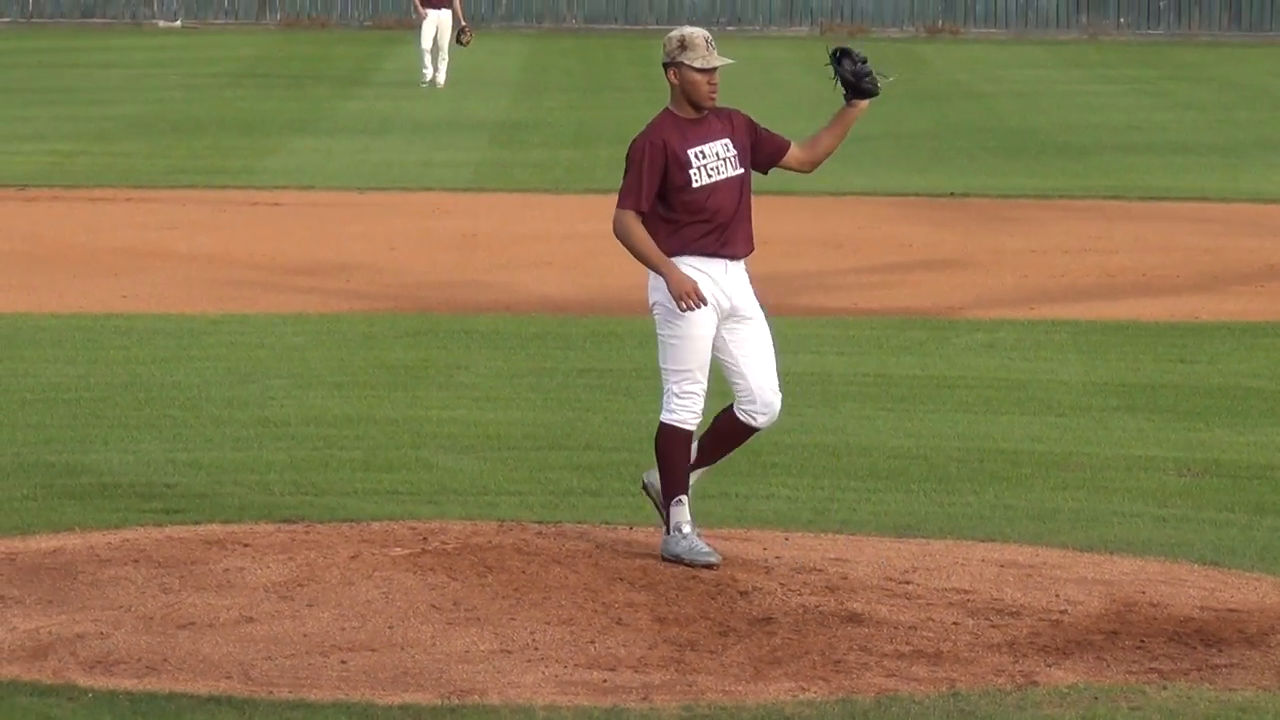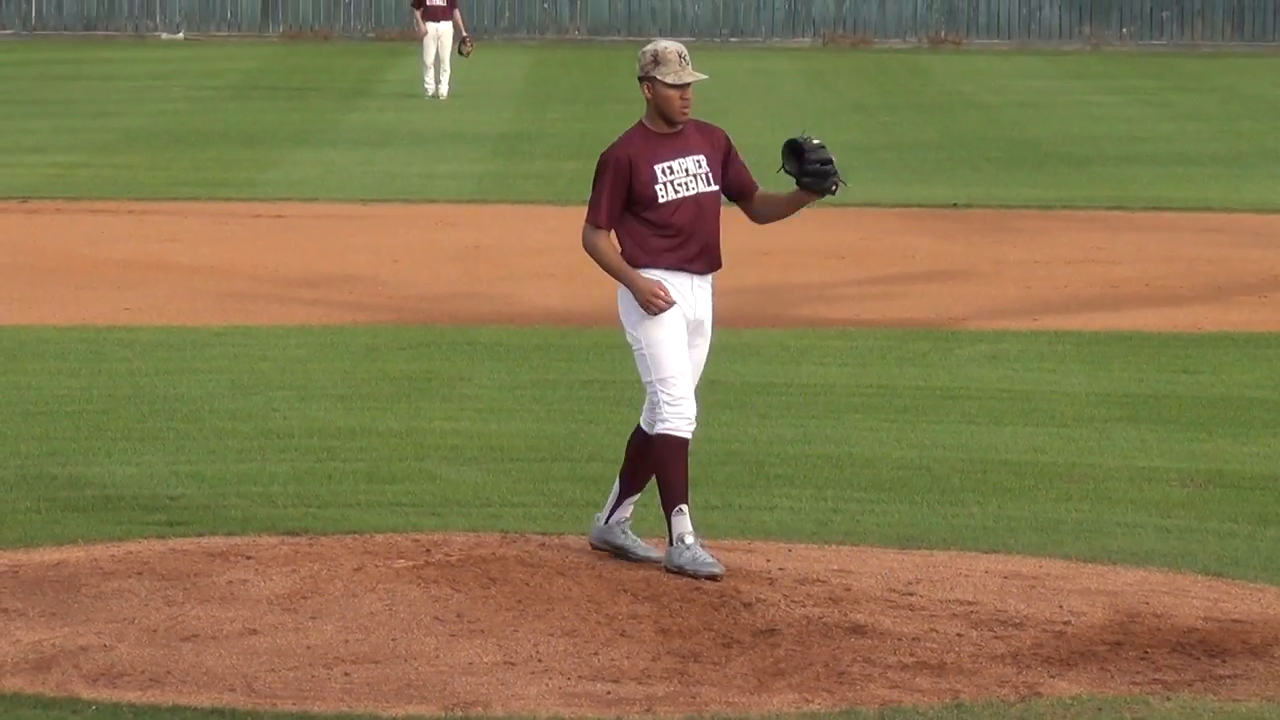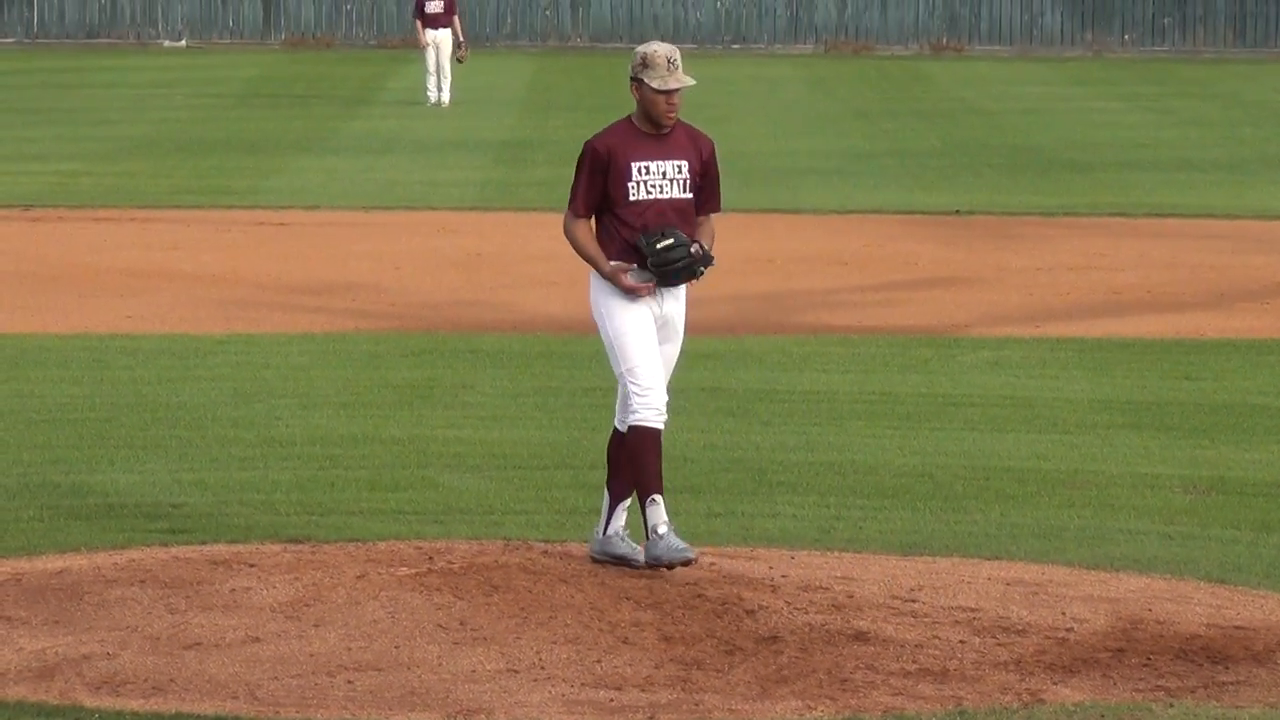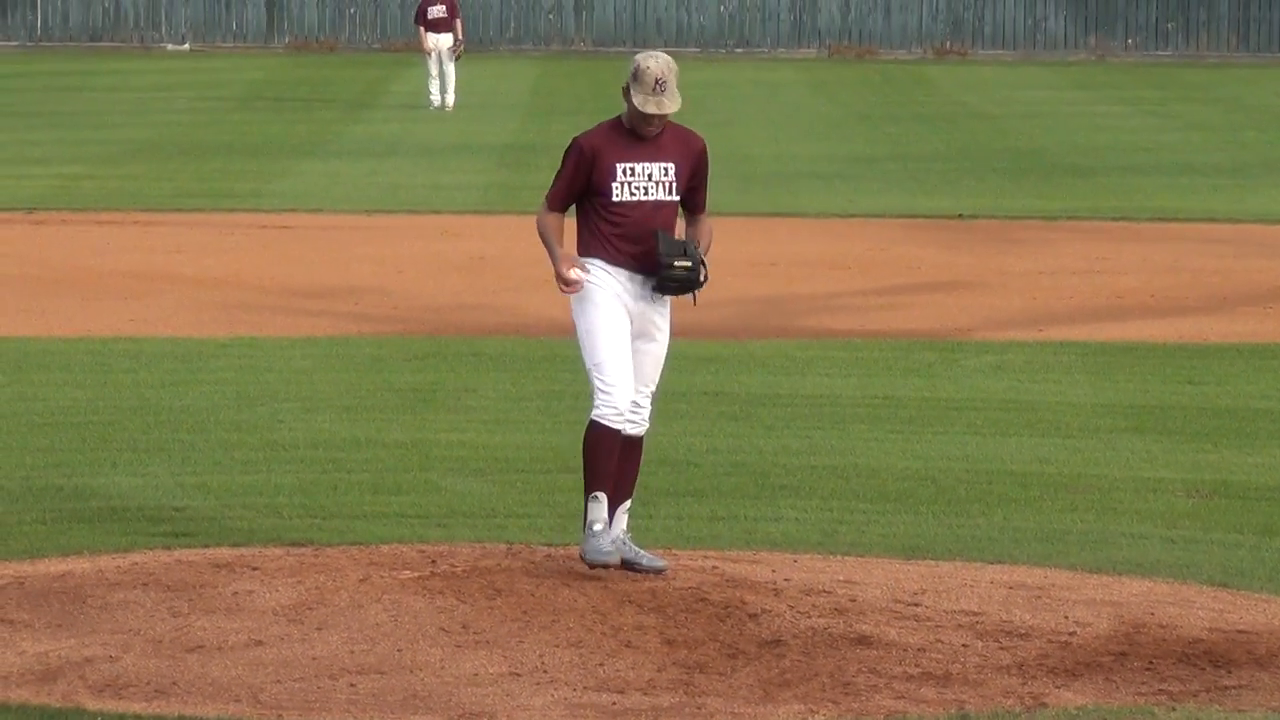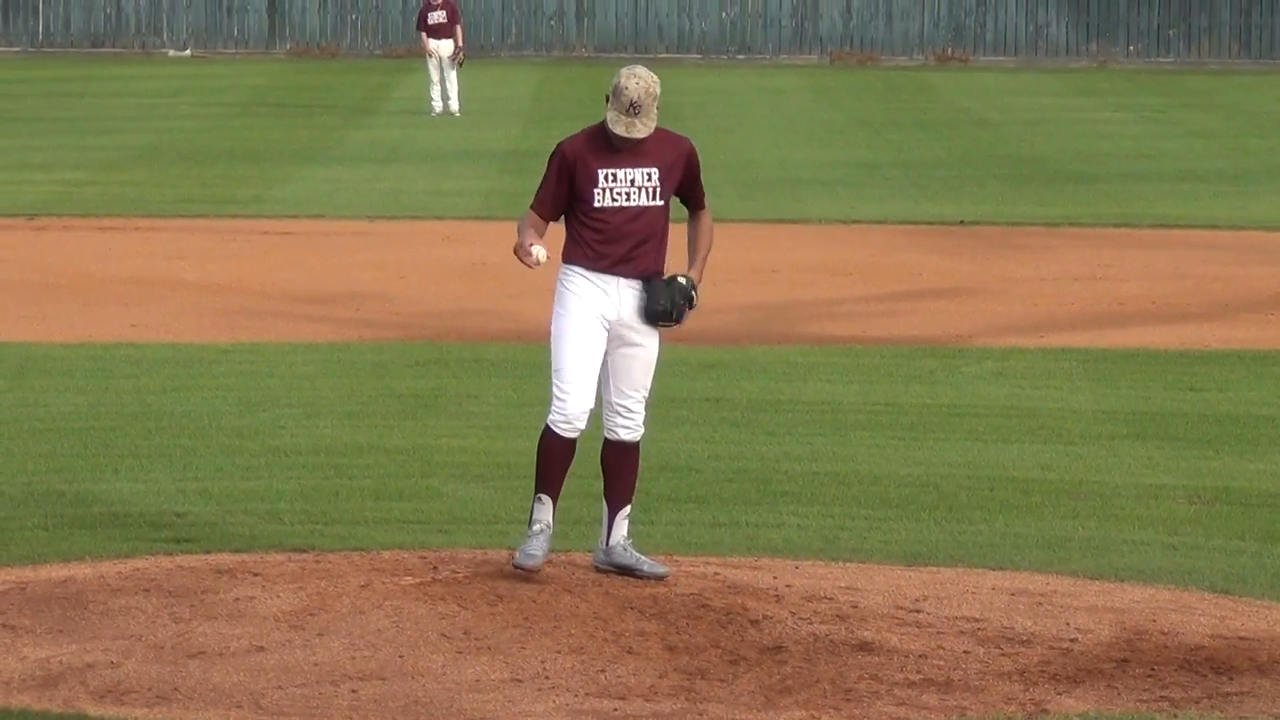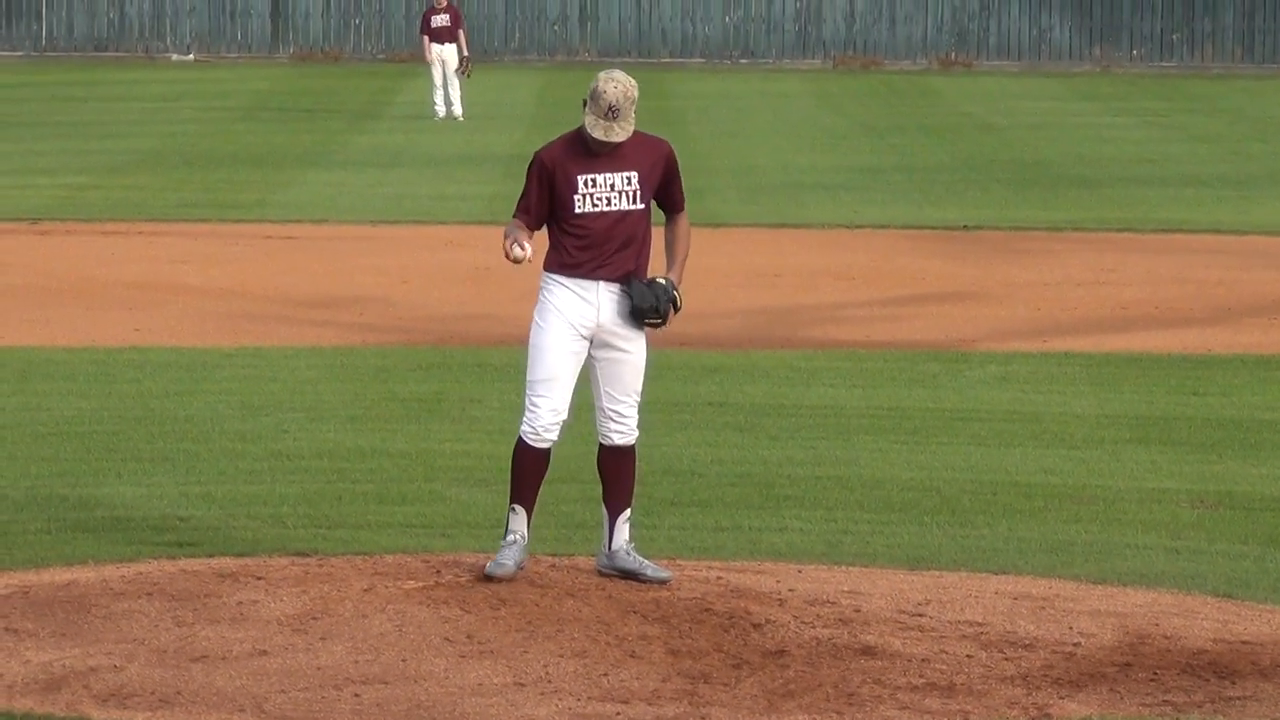
dt=0.2s
person 1, frame 1
left shoulder: (735, 125)
right shoulder: (654, 140)
left elbow: (806, 158)
right elbow: (625, 221)
left wrist: (854, 107)
right wrist: (670, 273)
left hip: (735, 279)
right hip: (686, 282)
left knee: (762, 402)
right knee: (684, 404)
left ankle: (671, 480)
right ankle: (678, 529)
person 1, frame 2
left shoulder: (711, 139)
right shoulder: (623, 154)
left elbow: (759, 208)
right elbow: (594, 234)
left wrist: (805, 194)
right wrist: (634, 282)
left hip: (700, 292)
right hip: (654, 295)
left knee: (665, 415)
right knee: (675, 414)
left ankle: (612, 522)
right ankle: (682, 540)
person 1, frame 3
left shoulder: (698, 146)
right shoulder: (606, 146)
left elbow: (706, 219)
right elbow: (575, 221)
left wrist: (699, 251)
right wrist: (608, 268)
left hip: (671, 292)
right hip: (620, 289)
left knee: (637, 409)
right knee: (648, 400)
left ankle: (609, 533)
right ankle: (659, 531)
person 1, frame 4
left shoulder: (690, 147)
right shoulder: (592, 144)
left elbow: (698, 216)
right elbow: (550, 211)
left wrist: (695, 258)
right wrist: (560, 257)
left hip: (653, 291)
right hip: (599, 285)
left knee: (634, 413)
right knee: (614, 399)
left ankle: (613, 532)
right ankle: (597, 525)
person 1, frame 5
left shoulder: (677, 151)
right shoulder: (574, 151)
left elbow: (699, 211)
right elbow: (539, 214)
left wrist: (694, 271)
right wrist: (527, 239)
left hip: (641, 298)
right hip: (584, 289)
left knee: (628, 421)
right knee: (571, 408)
left ankle: (615, 542)
right ankle: (540, 524)
person 1, frame 6
left shoulder: (657, 154)
right shoulder: (552, 158)
left elbow: (677, 215)
right elbow: (524, 221)
left wrist: (673, 276)
right wrist: (515, 240)
left hip: (625, 303)
right hip: (565, 296)
left knee: (620, 427)
right knee: (543, 420)
left ankle: (617, 546)
right ankle: (516, 535)
